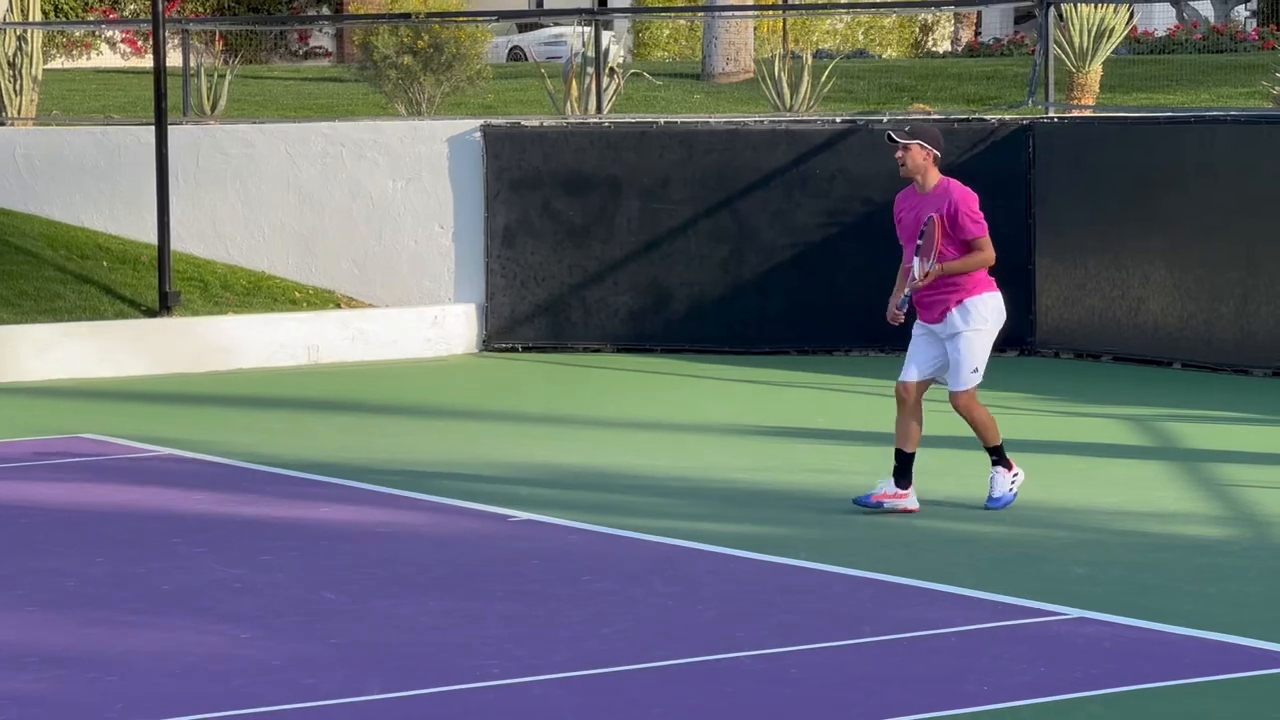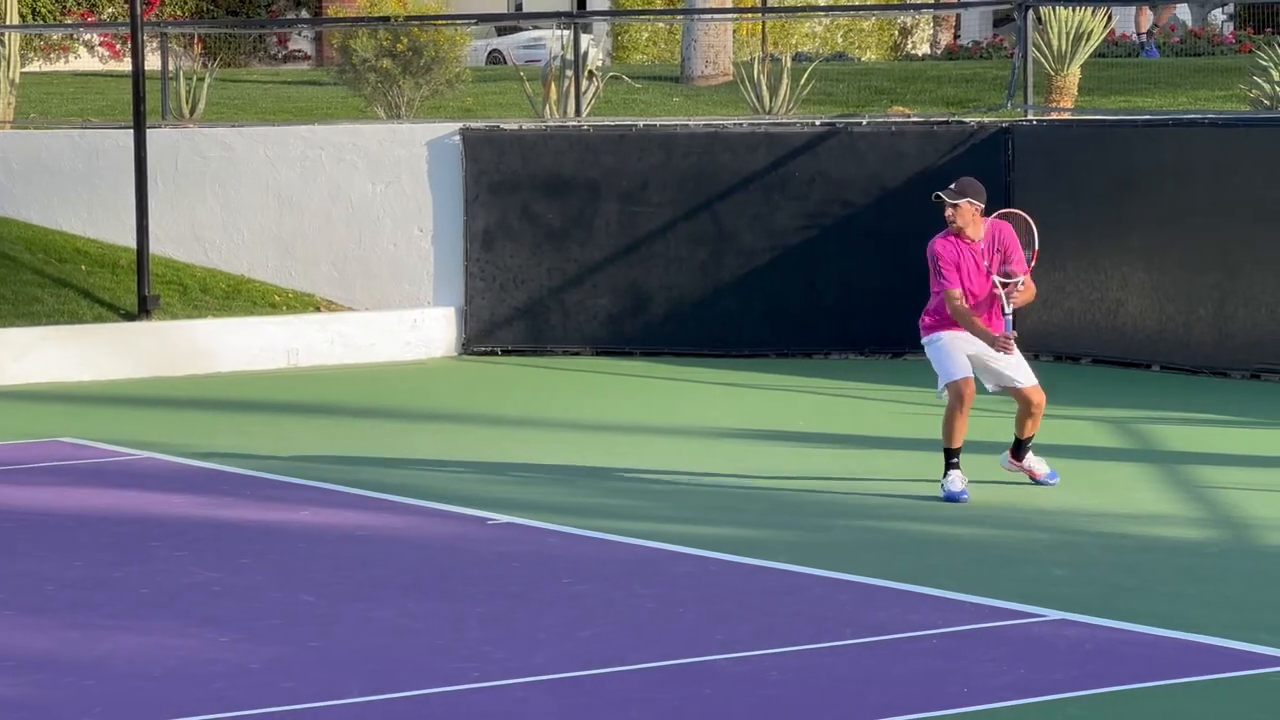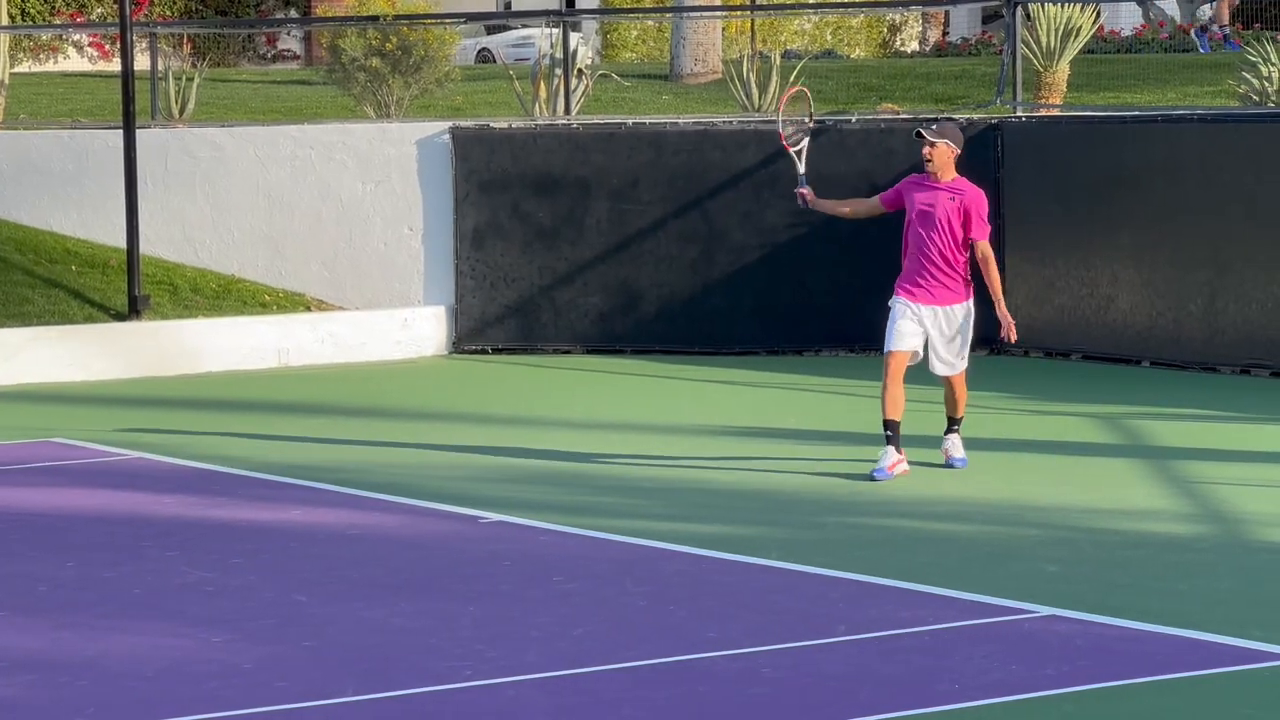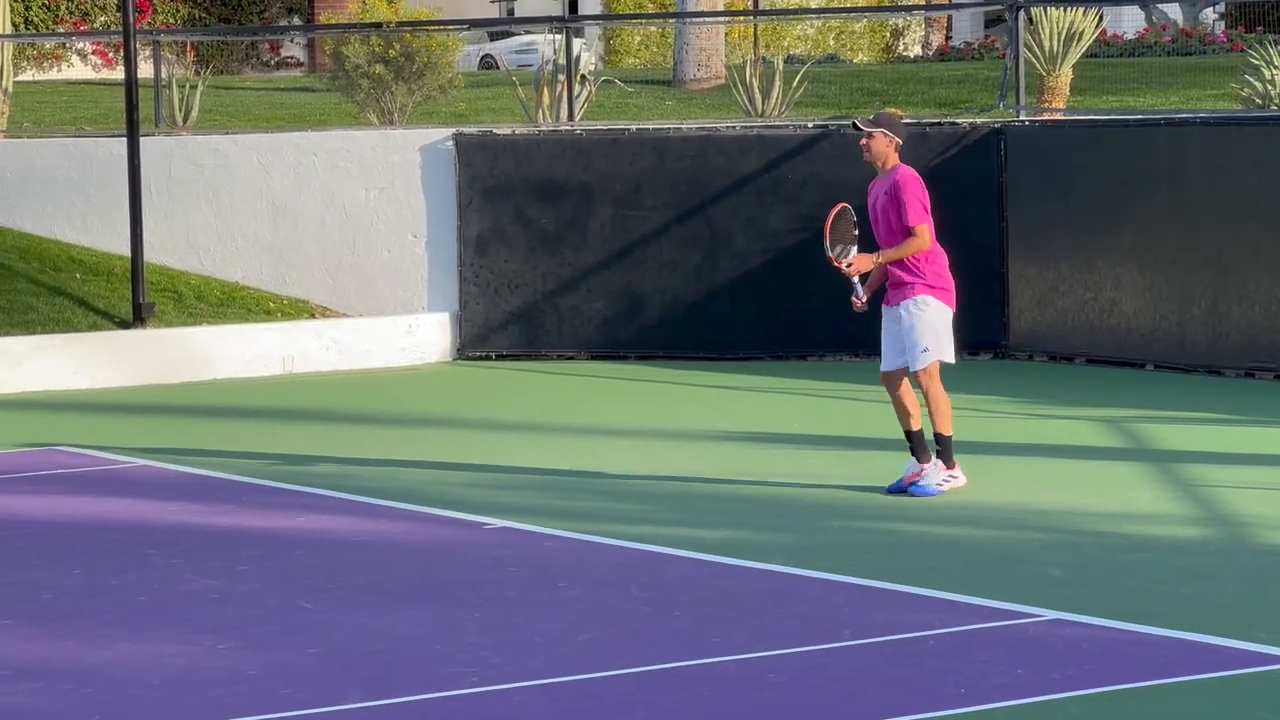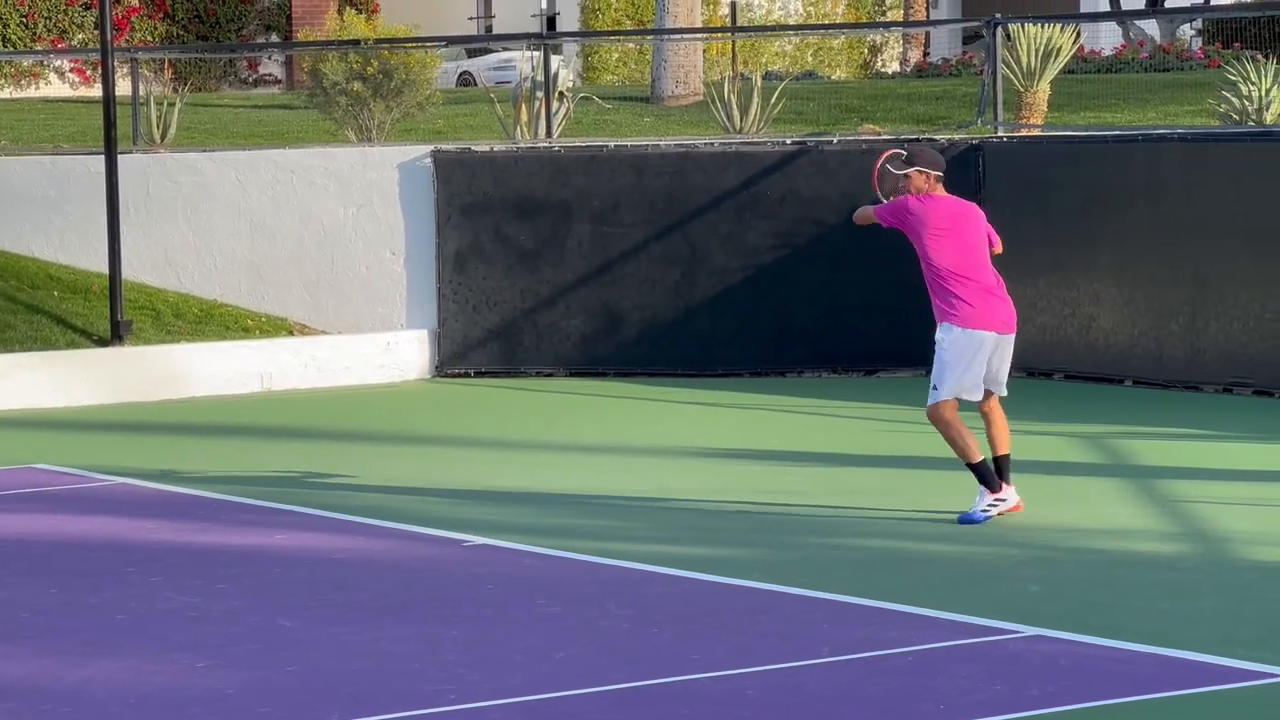
dt=1s
person 1, frame 1
left shoulder: (958, 197)
right shoulder: (903, 202)
left elbow: (987, 255)
left wrist: (936, 269)
right wrist: (898, 295)
left hip: (974, 305)
right hip: (933, 315)
left knee: (963, 397)
right knee: (909, 393)
left ankle: (1005, 469)
right ankle: (899, 488)
person 1, frame 2
left shoulder: (1003, 233)
right shoulder: (940, 247)
left elbow: (1028, 288)
right elbow: (955, 307)
left wrist: (1017, 294)
right wrist: (989, 336)
left hip: (993, 331)
right hip: (946, 331)
left knee: (1034, 400)
right knee: (962, 391)
left ankle: (1019, 456)
right ankle: (952, 472)
person 1, frame 3
left shoulder: (971, 195)
right shoulder: (912, 185)
left elbow: (985, 253)
right elbow: (868, 207)
left wrist: (1000, 304)
right wrist: (819, 203)
left hip: (952, 302)
right hip: (909, 297)
left knee: (953, 375)
right knee: (893, 367)
left ankle: (952, 437)
right ankle: (892, 453)
person 1, frame 4
left shoulder: (906, 180)
right shoulder: (876, 186)
left elbow: (920, 241)
left wrist: (872, 259)
right wrist: (865, 288)
left hip: (925, 291)
right hip: (898, 295)
left knee: (926, 374)
right knee: (892, 378)
left ankle: (949, 466)
right ankle: (923, 462)
person 1, frame 5
left shoulder: (911, 208)
right shoulder: (972, 210)
left elbow: (861, 217)
left wrist: (883, 209)
left hip: (964, 325)
right hip: (1004, 318)
left knee: (941, 411)
right knee: (988, 401)
left ankle: (993, 492)
right ankle: (1005, 487)
